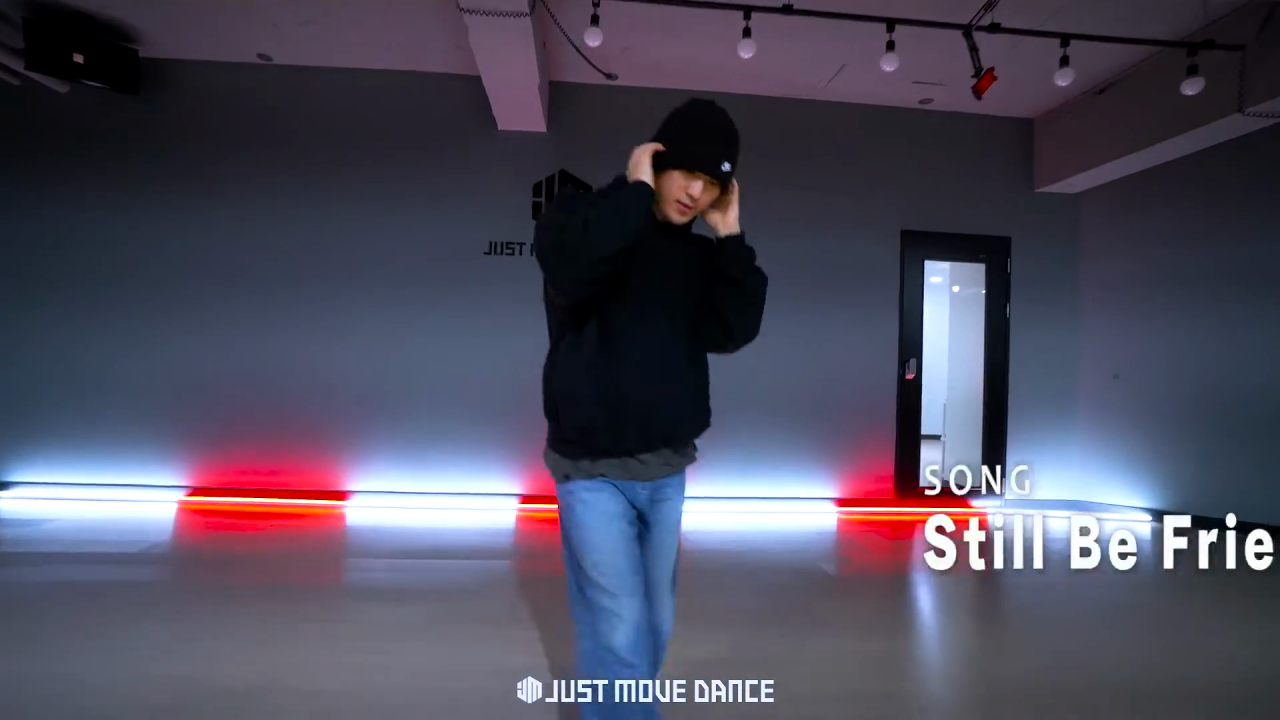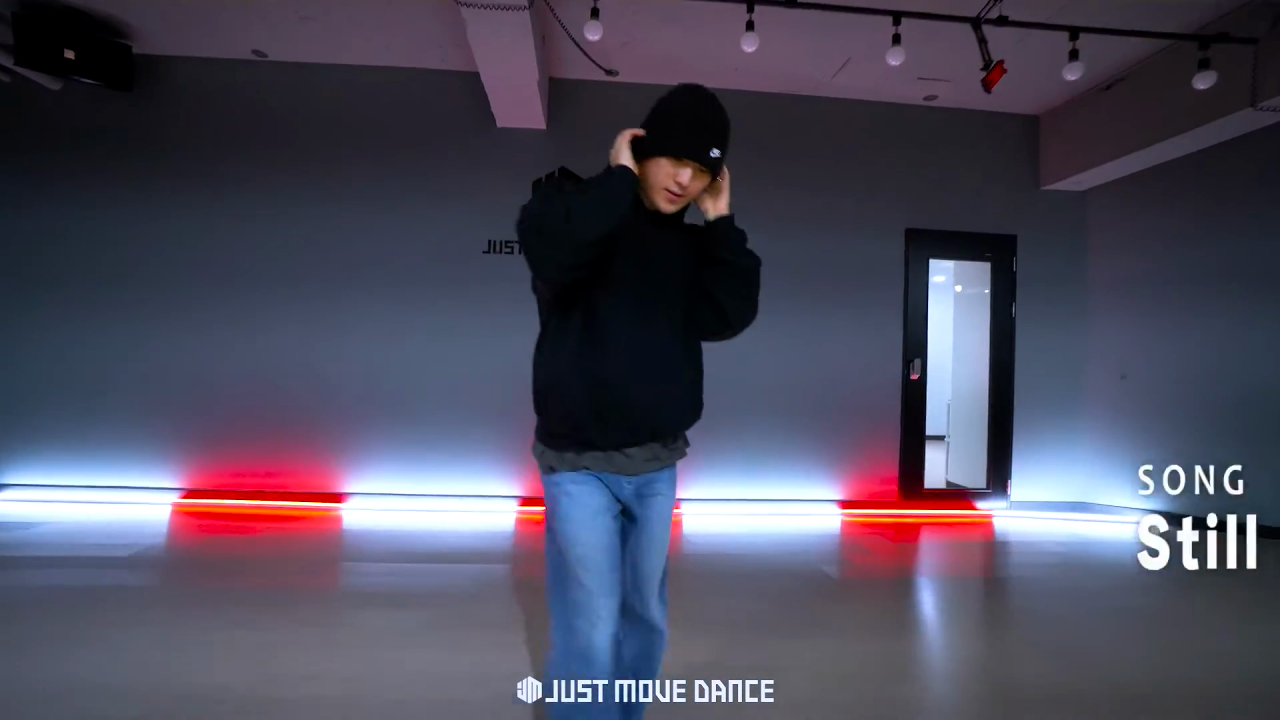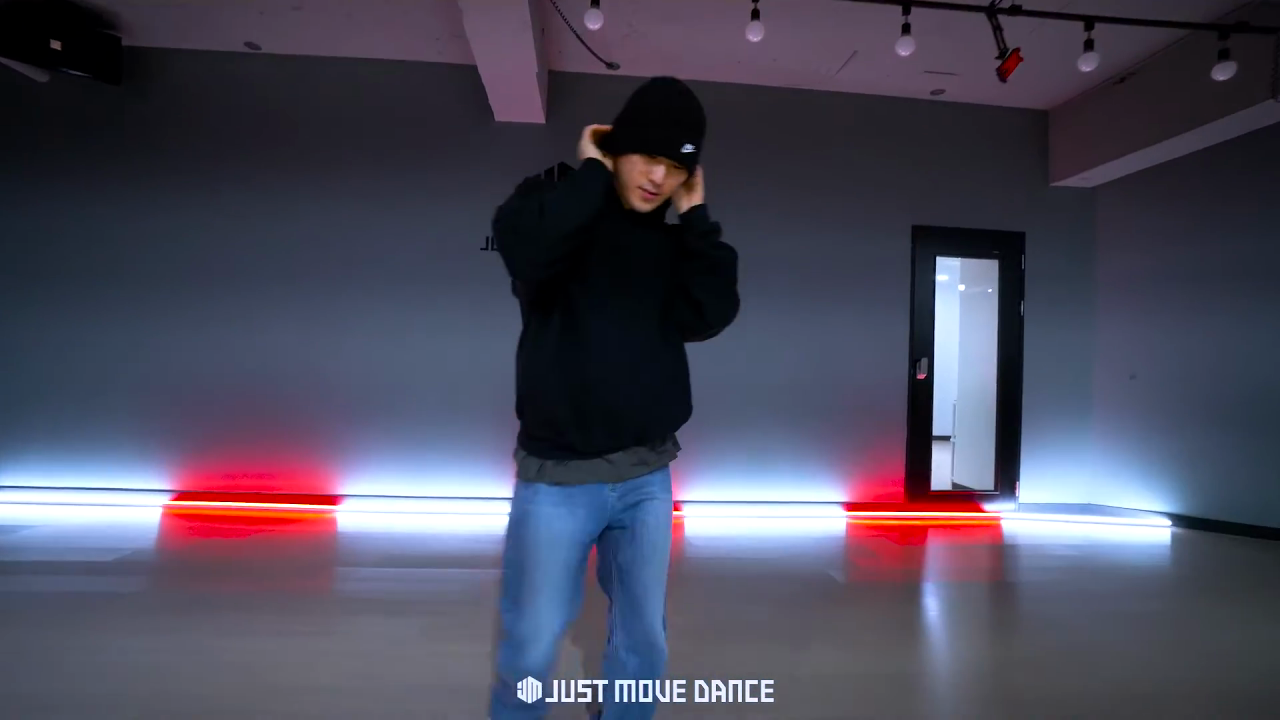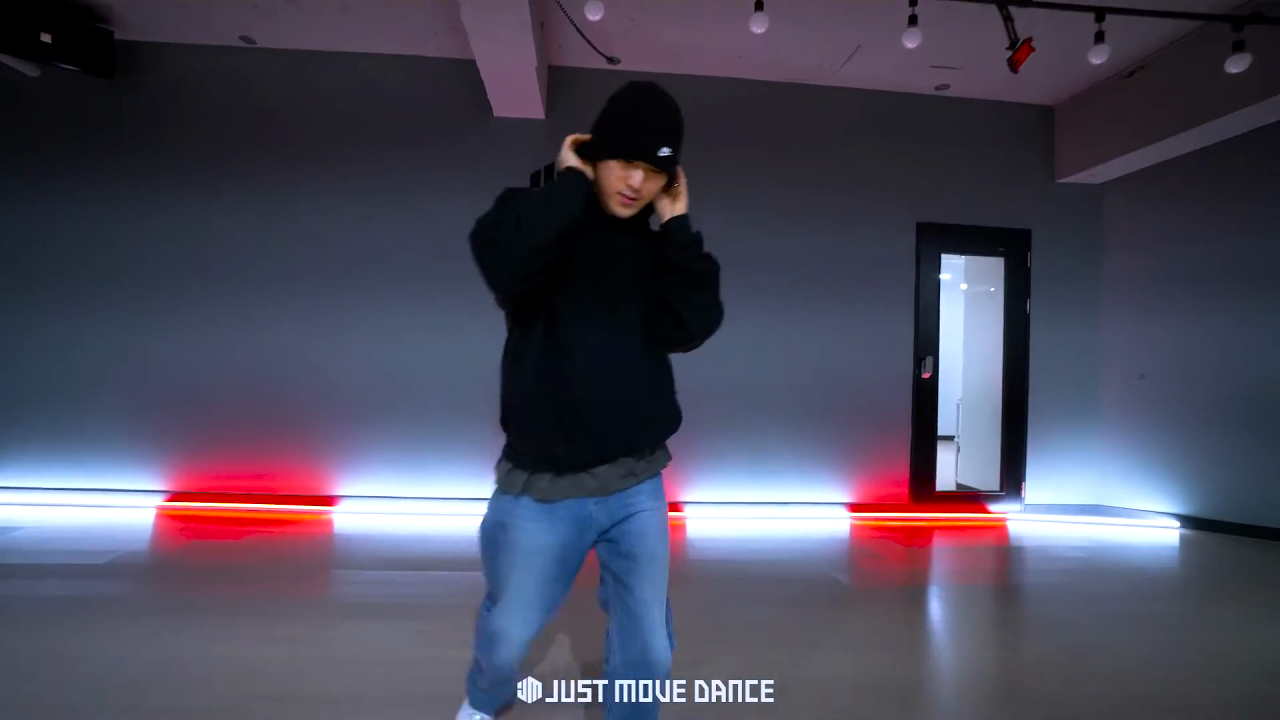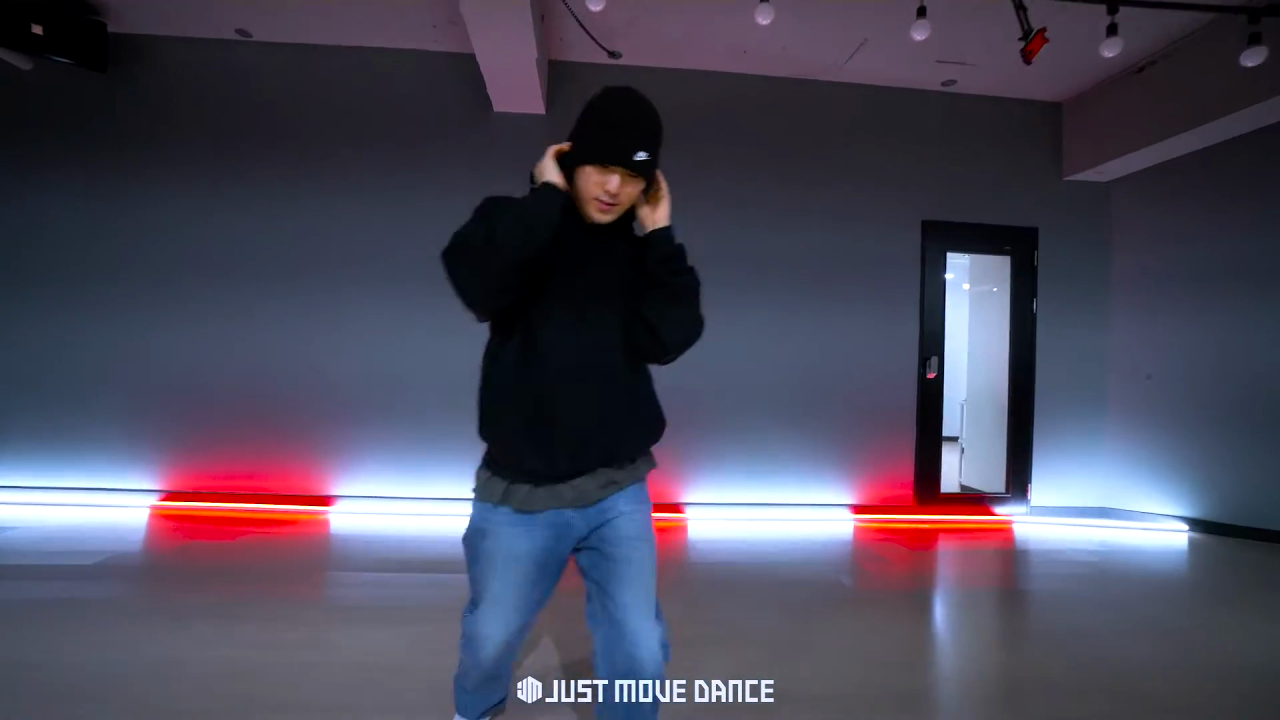
dt=0.1s
person 1, frame 1
left shoulder: (699, 255)
right shoulder: (580, 215)
left elbow: (731, 332)
right elbow: (574, 276)
left wrist: (730, 235)
right wrist: (634, 192)
left hip: (665, 468)
right hip: (590, 468)
left knee: (648, 625)
right knee: (620, 629)
person 1, frame 2
left shoulder: (694, 246)
right shoulder: (574, 210)
left elbow: (727, 318)
right elbow: (553, 256)
left wrist: (722, 219)
right wrist: (619, 178)
left hip: (656, 462)
right hip: (576, 461)
left knee: (644, 615)
right knee: (591, 630)
person 1, frame 3
left shoulder: (673, 245)
right shoulder: (550, 207)
left elbow: (708, 316)
right elbow: (528, 253)
left wrist: (695, 214)
right wrist: (592, 175)
left hip: (645, 471)
right hip: (556, 473)
left knee: (643, 635)
right knee: (535, 634)
person 1, frame 4
left shoulder: (659, 251)
right shoulder: (535, 217)
left elbow: (690, 328)
right elbow: (506, 266)
left wrist: (679, 223)
right wrist: (568, 180)
left hip: (636, 483)
right hip: (540, 483)
left knee: (649, 648)
right knee: (509, 632)
person 1, frame 5
left shoulder: (639, 260)
right shoulder: (511, 228)
left elbow: (669, 340)
right elbow: (476, 284)
left wrist: (661, 233)
right wrist: (546, 196)
left hip: (617, 490)
right hip: (519, 491)
left knee: (640, 650)
right knee: (491, 637)
